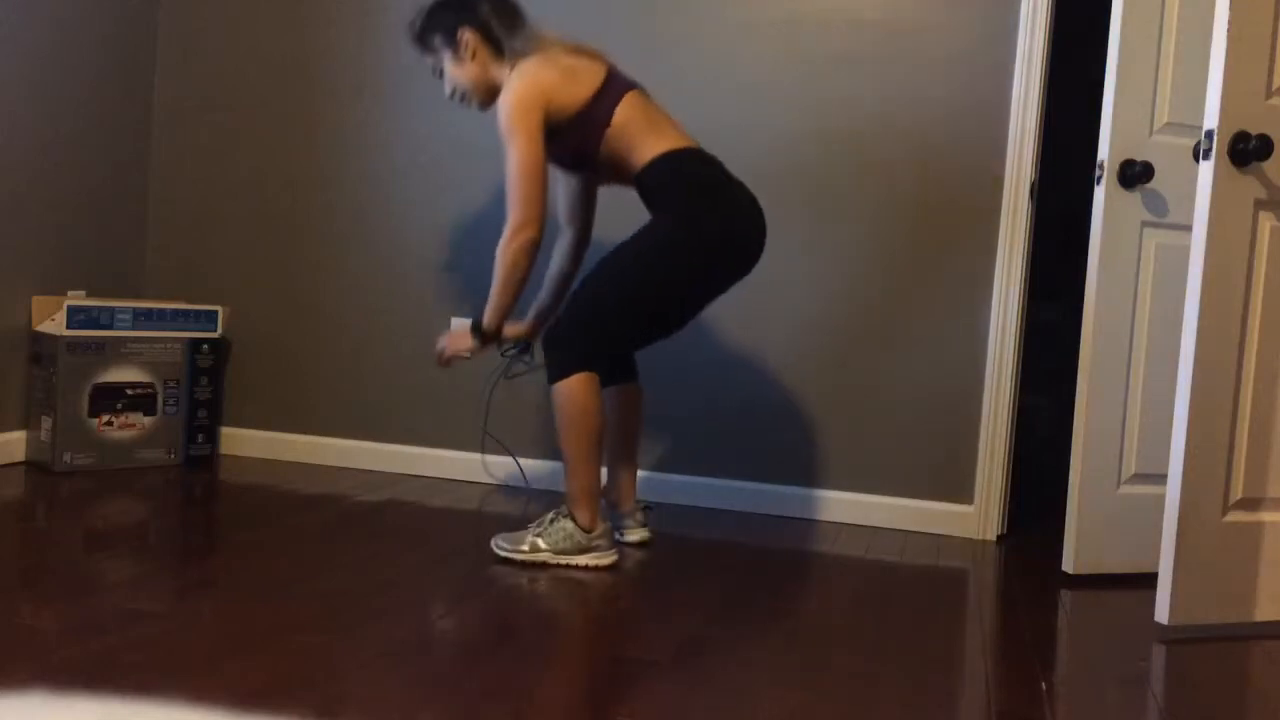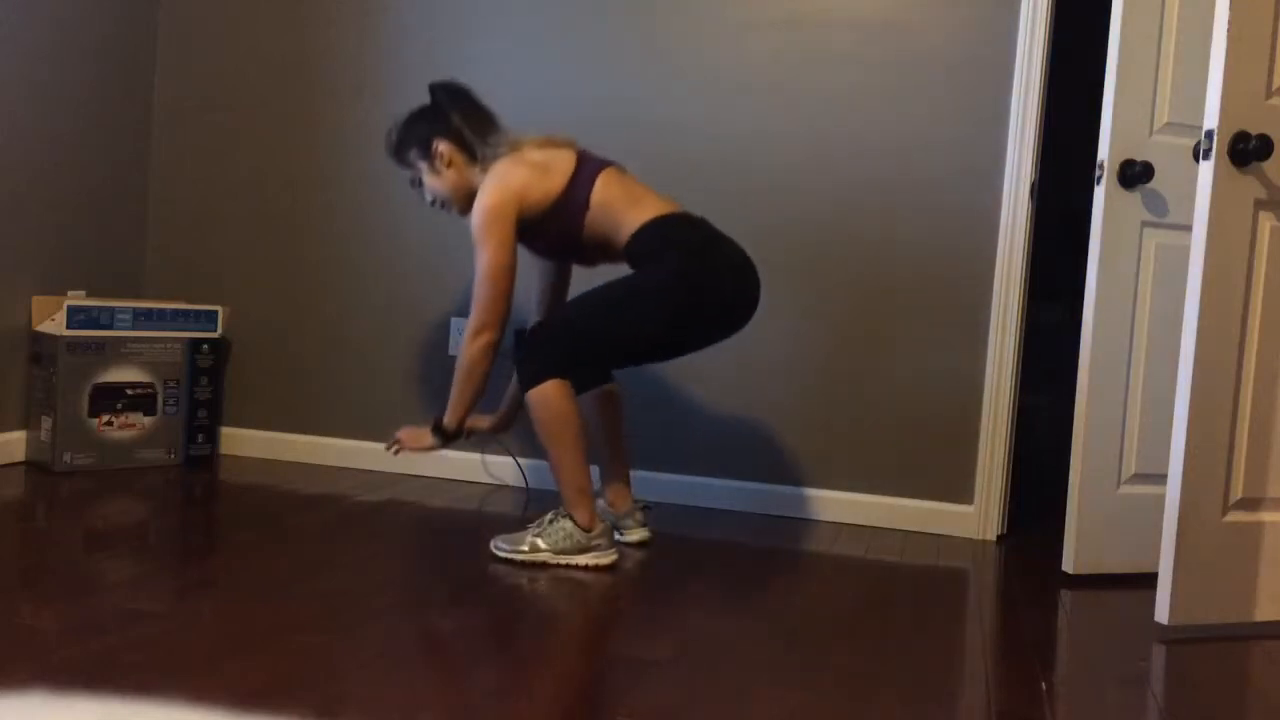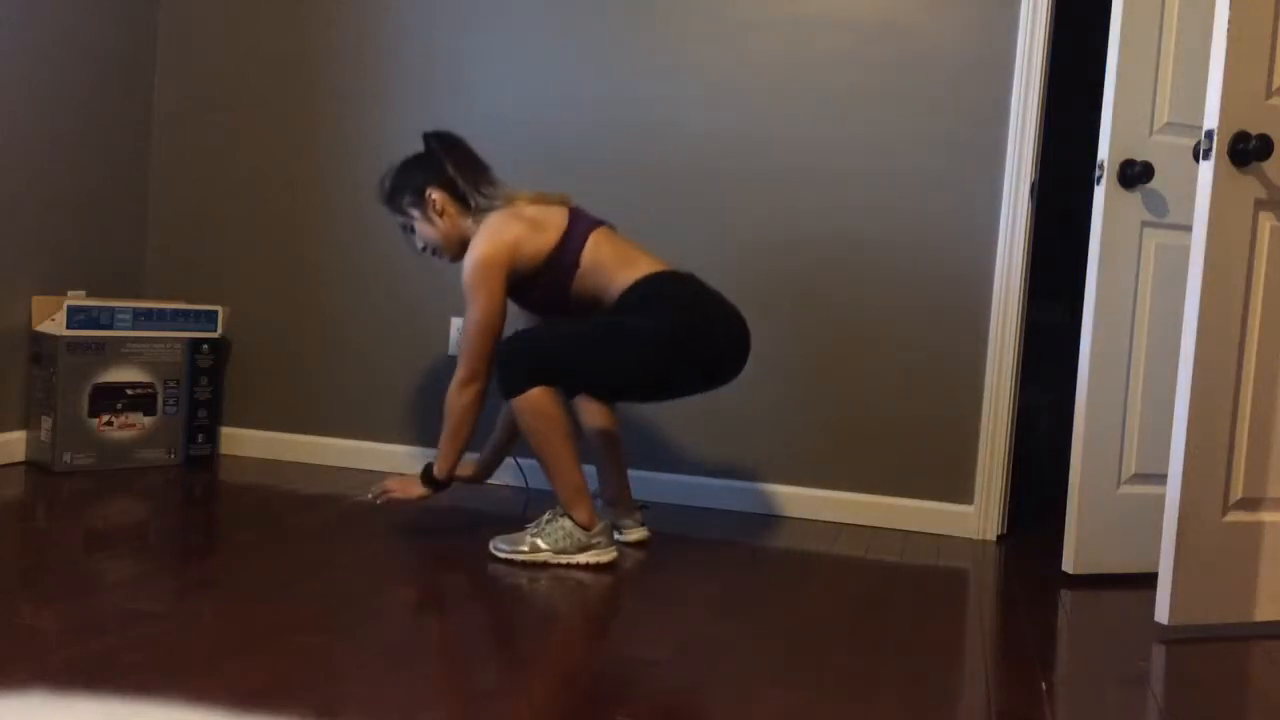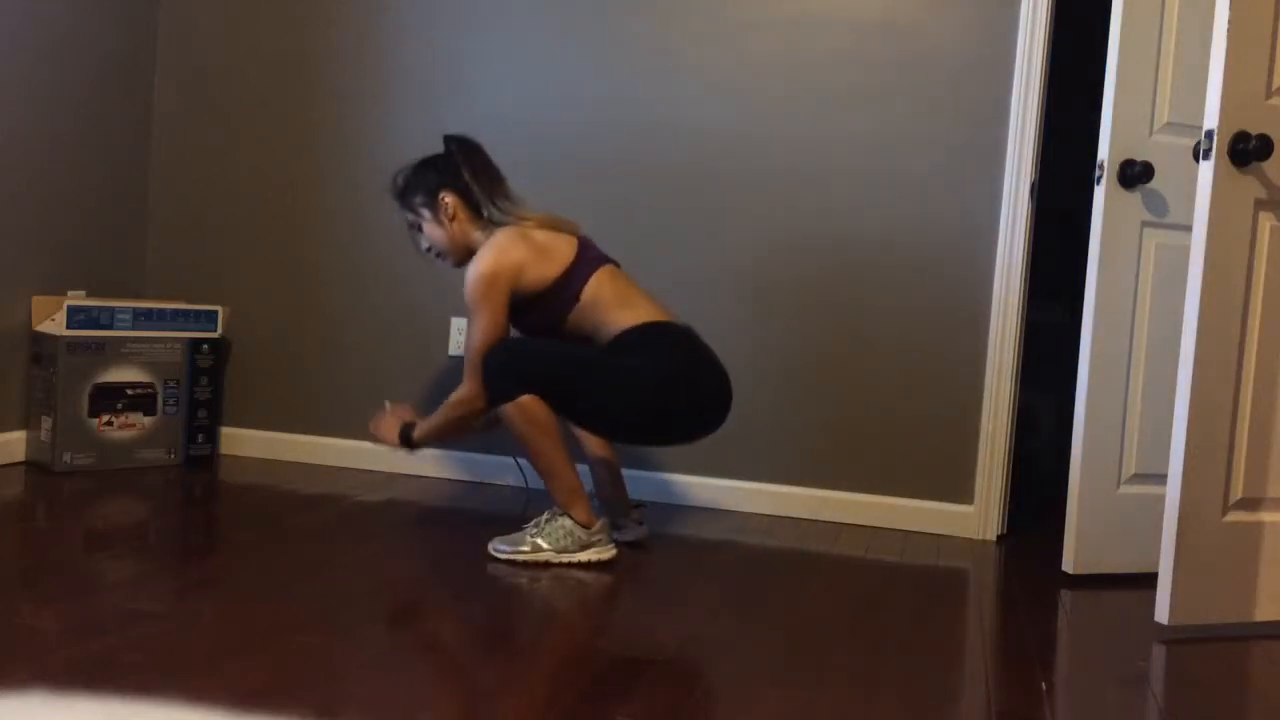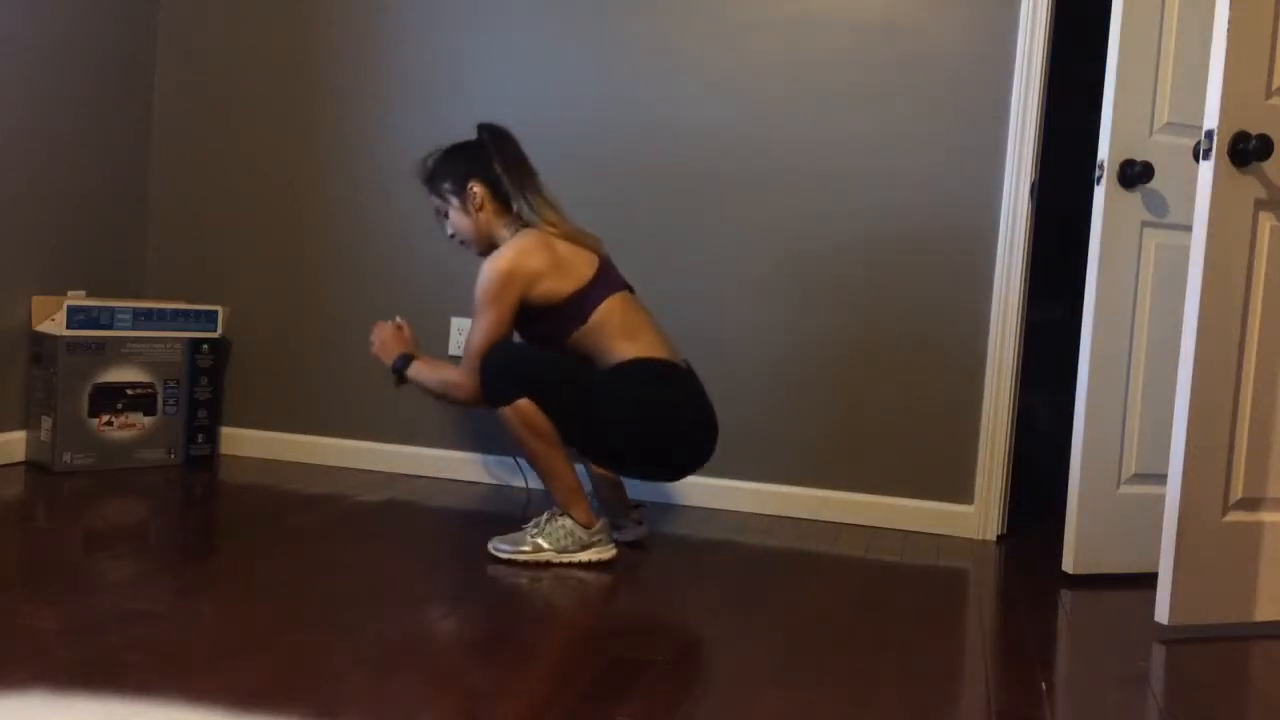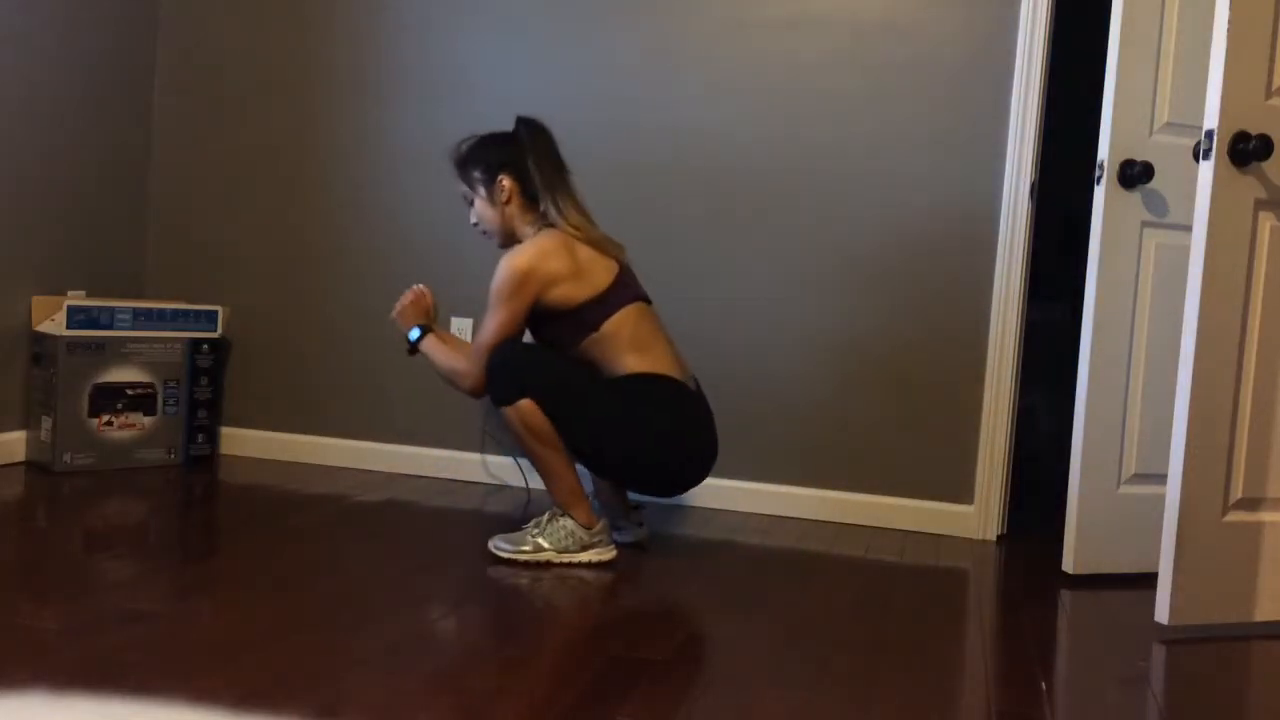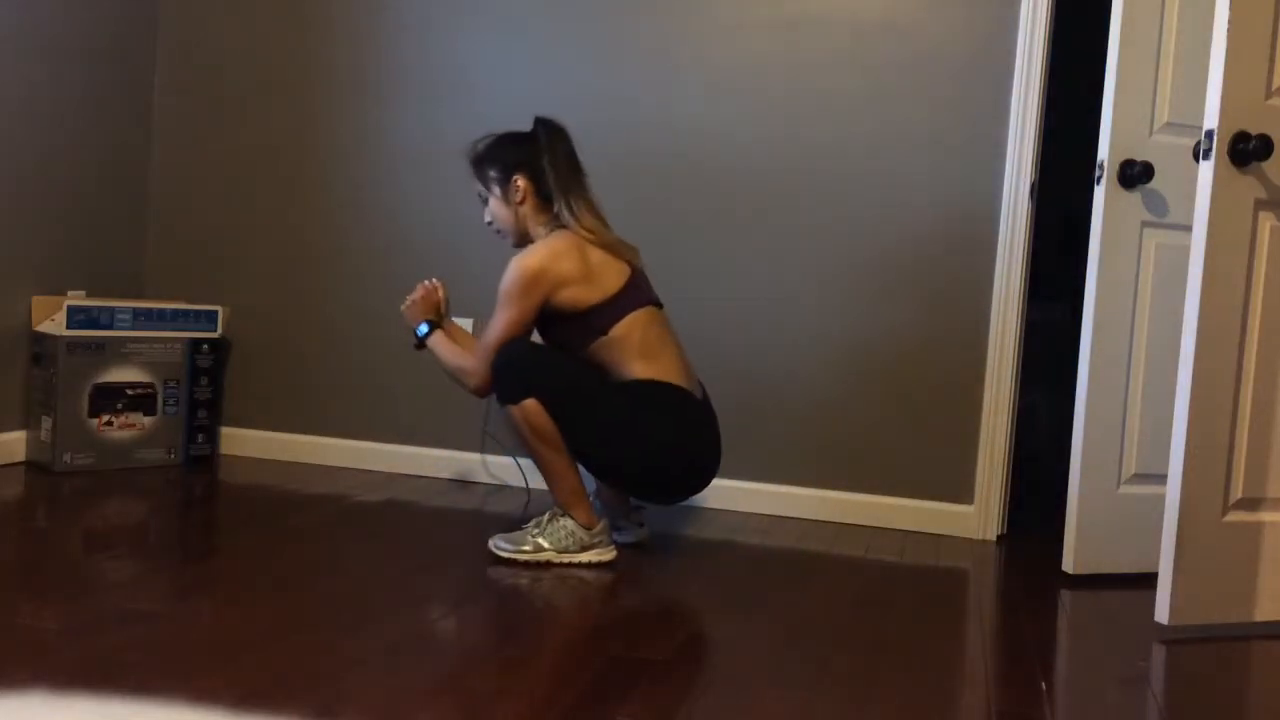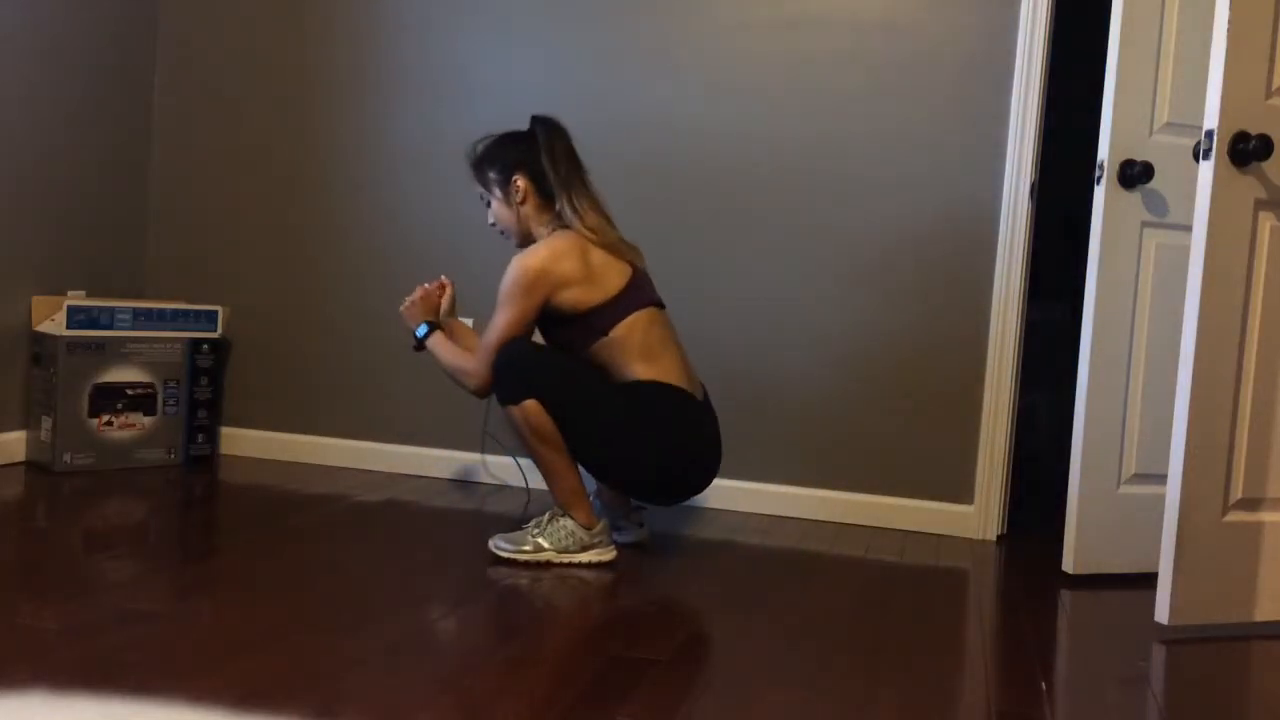
dt=0.3s
person 1, frame 1
left shoulder: (521, 88)
right shoulder: (554, 75)
left elbow: (524, 229)
right elbow: (574, 231)
left wrist: (484, 329)
right wrist: (532, 322)
left hip: (697, 213)
right hip: (721, 211)
left knee: (573, 343)
right knee: (602, 342)
left ankle: (583, 528)
right ankle: (623, 509)
person 1, frame 2
left shoulder: (496, 191)
right shoulder: (529, 173)
left elbow: (484, 332)
right elbow: (548, 315)
left wrist: (447, 427)
right wrist: (503, 415)
left hip: (694, 273)
right hip: (713, 269)
left knee: (546, 353)
right knee: (578, 347)
left ankle: (583, 529)
right ankle: (621, 508)
person 1, frame 3
left shoulder: (488, 245)
right shoulder: (519, 224)
left elbow: (471, 381)
right elbow: (537, 368)
left wrist: (436, 476)
right wrist: (485, 465)
left hip: (685, 329)
right hip: (699, 321)
left knee: (522, 361)
right knee: (570, 360)
left ankle: (582, 528)
right ankle: (620, 511)
person 1, frame 4
left shoulder: (491, 262)
right shoulder: (526, 238)
left elbow: (477, 393)
left wrist: (412, 433)
right wrist: (429, 423)
left hip: (667, 381)
right hip: (684, 374)
left knee: (507, 367)
right knee: (559, 372)
left ankle: (580, 527)
right ankle: (616, 513)
person 1, frame 5
left shoulder: (508, 262)
right shoulder: (547, 242)
left elbow: (471, 385)
left wrist: (403, 362)
right wrist: (419, 358)
left hip: (660, 420)
right hip: (674, 407)
left knee: (504, 369)
right knee: (548, 375)
left ankle: (582, 527)
right ankle: (616, 512)
person 1, frame 6
left shoulder: (527, 260)
right shoulder: (570, 244)
left elbow: (475, 376)
left wrist: (418, 333)
right wrist: (435, 328)
left hip: (661, 436)
right hip: (678, 425)
left knee: (510, 368)
right knee: (543, 372)
left ankle: (581, 529)
right ankle: (615, 513)
person 1, frame 7
left shoulder: (538, 261)
right shoulder: (582, 246)
left elbow: (481, 375)
left wrist: (426, 328)
right wrist: (444, 322)
left hip: (666, 443)
right hip: (683, 432)
left knee: (516, 367)
right knee: (544, 374)
left ankle: (582, 528)
right ankle: (618, 512)
person 1, frame 8
left shoulder: (540, 261)
right shoulder: (585, 245)
left elbow: (482, 376)
left wrist: (426, 329)
right wrist: (450, 322)
left hip: (666, 445)
right hip: (685, 434)
left knee: (516, 367)
right knee: (546, 372)
left ankle: (582, 529)
right ankle: (618, 511)
